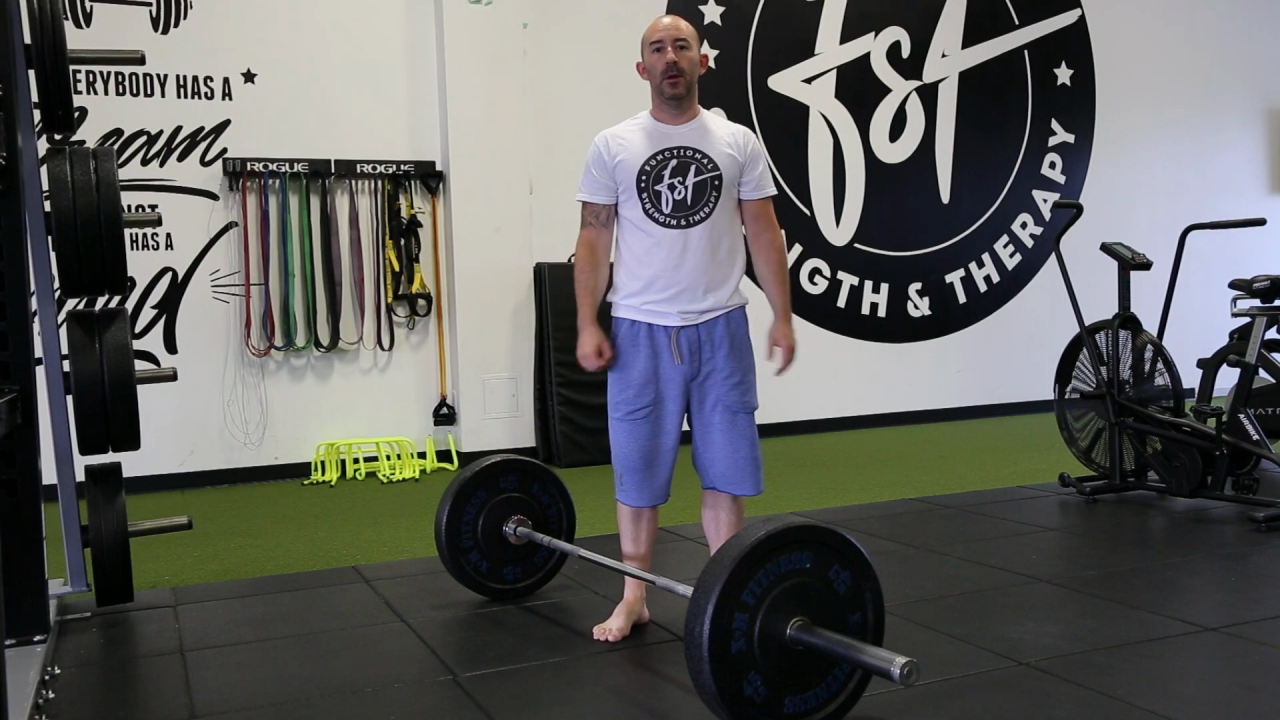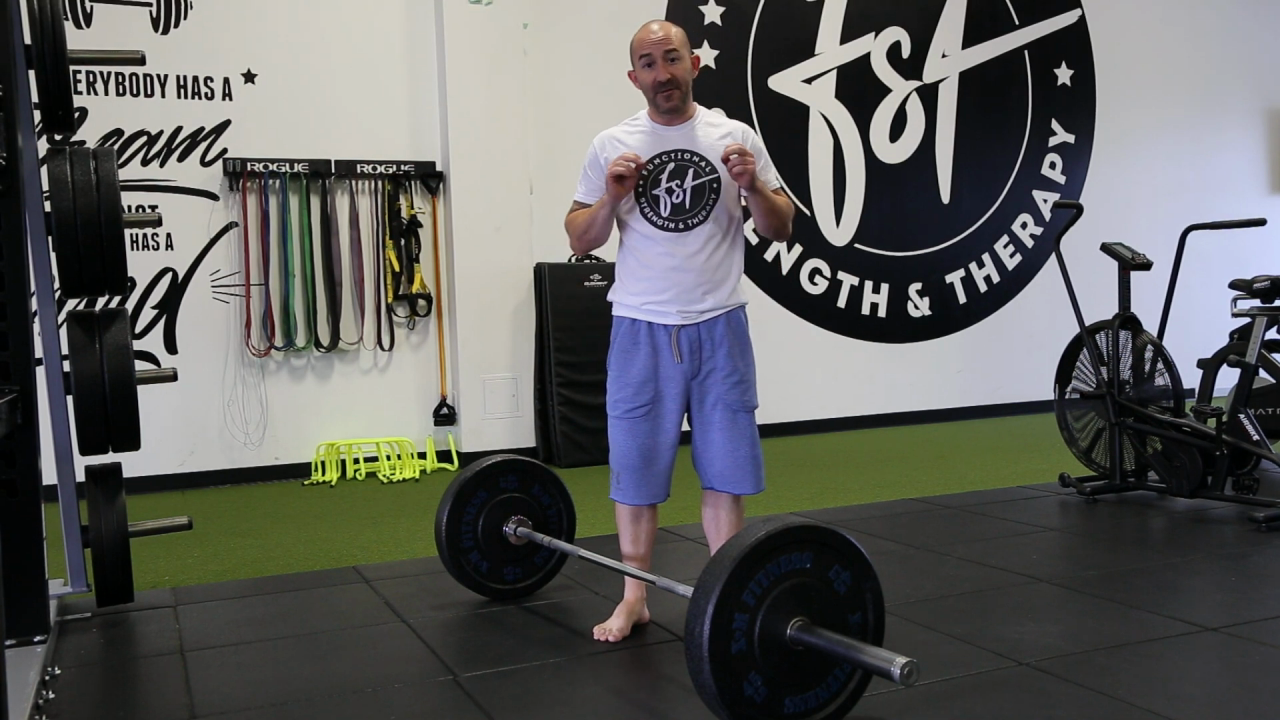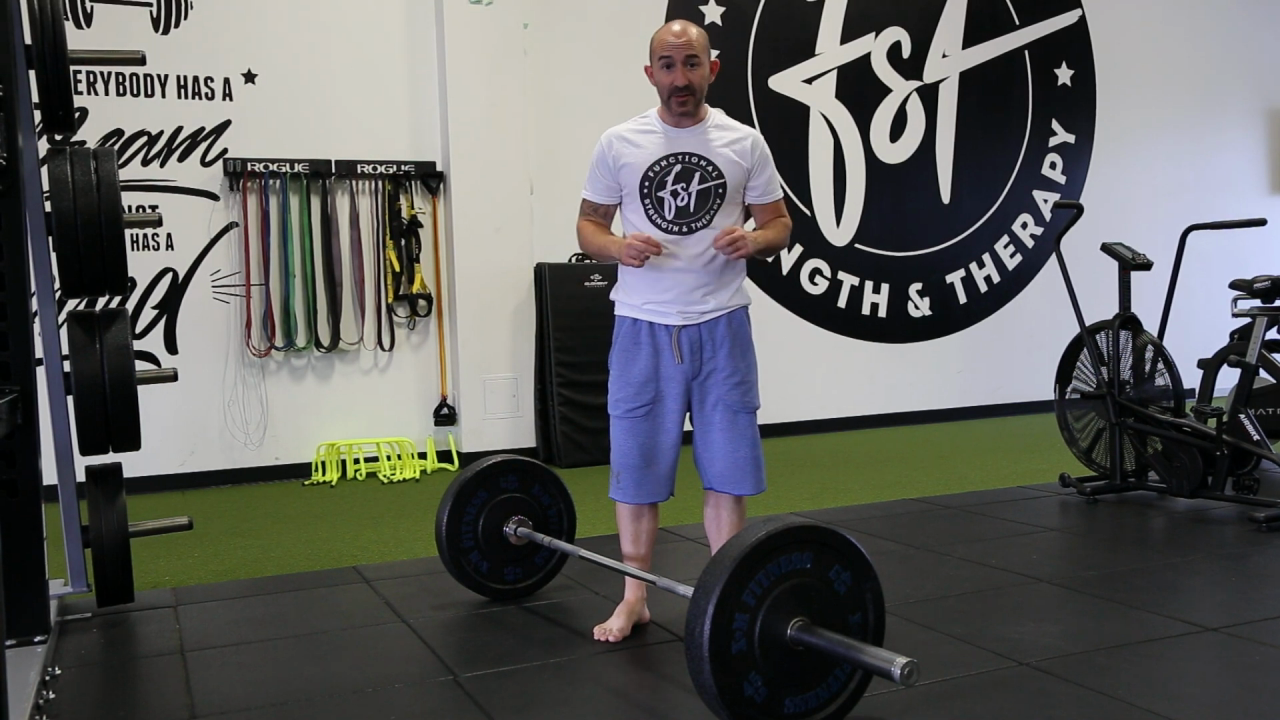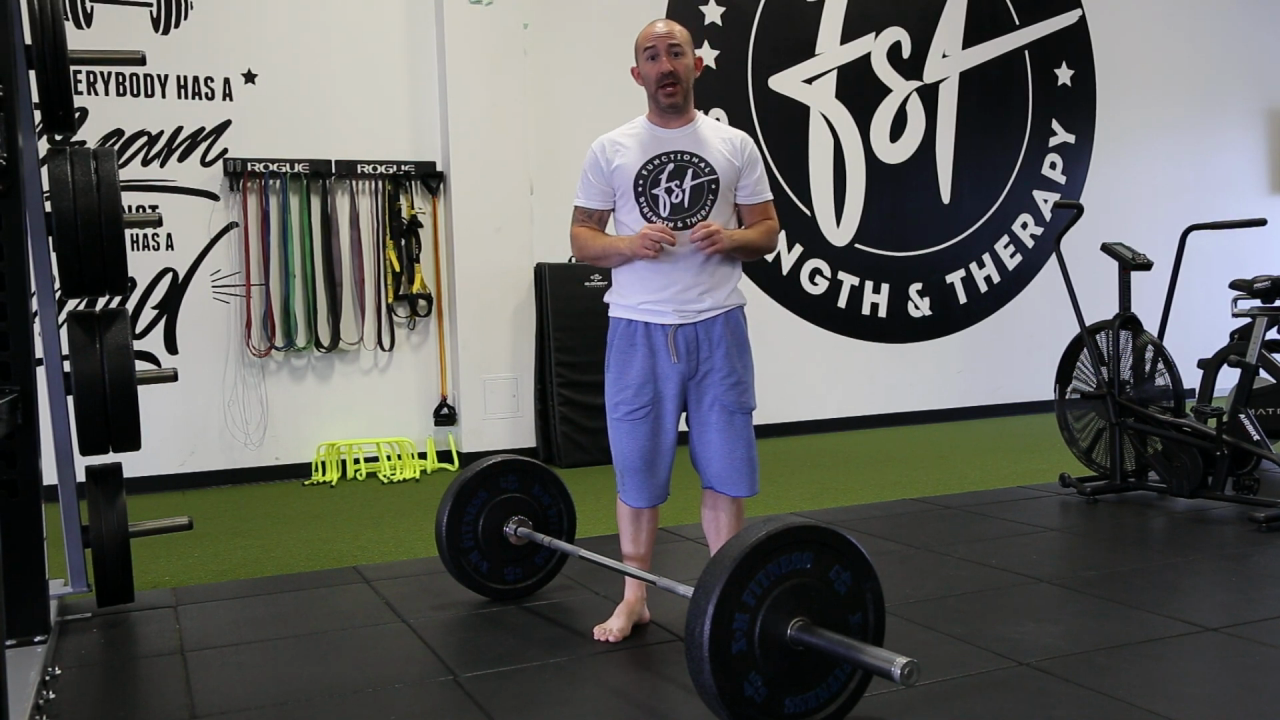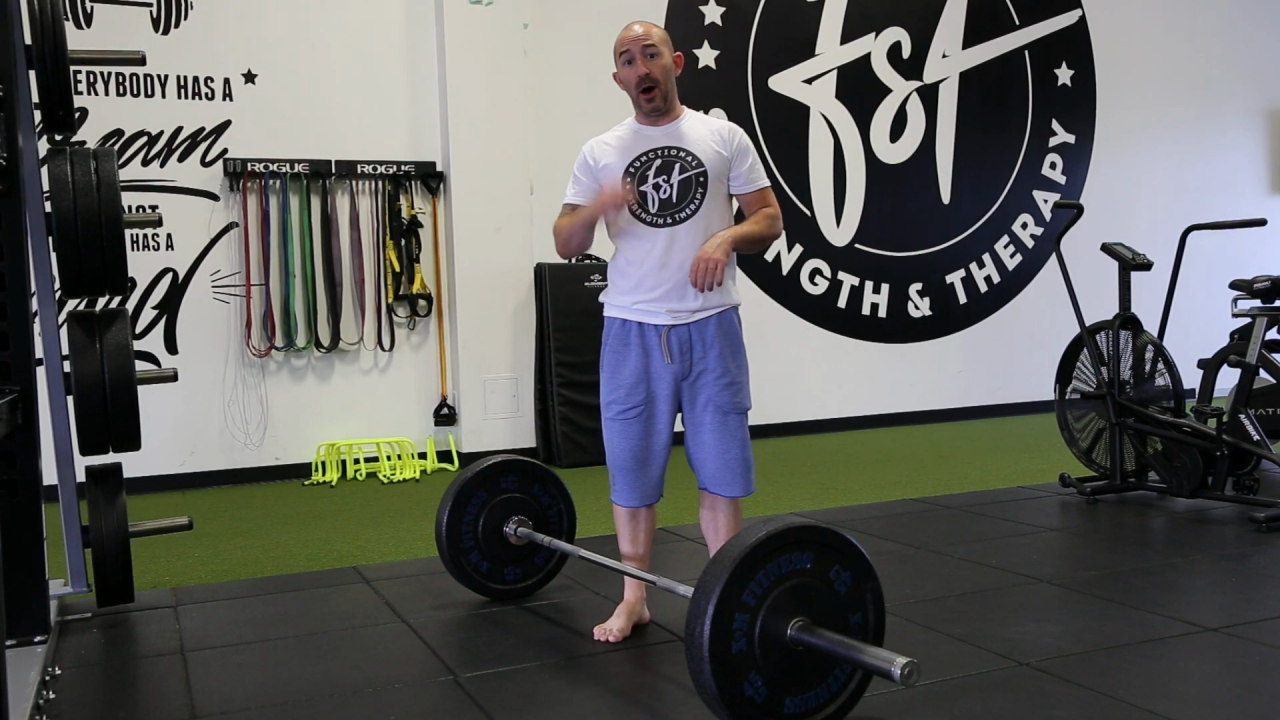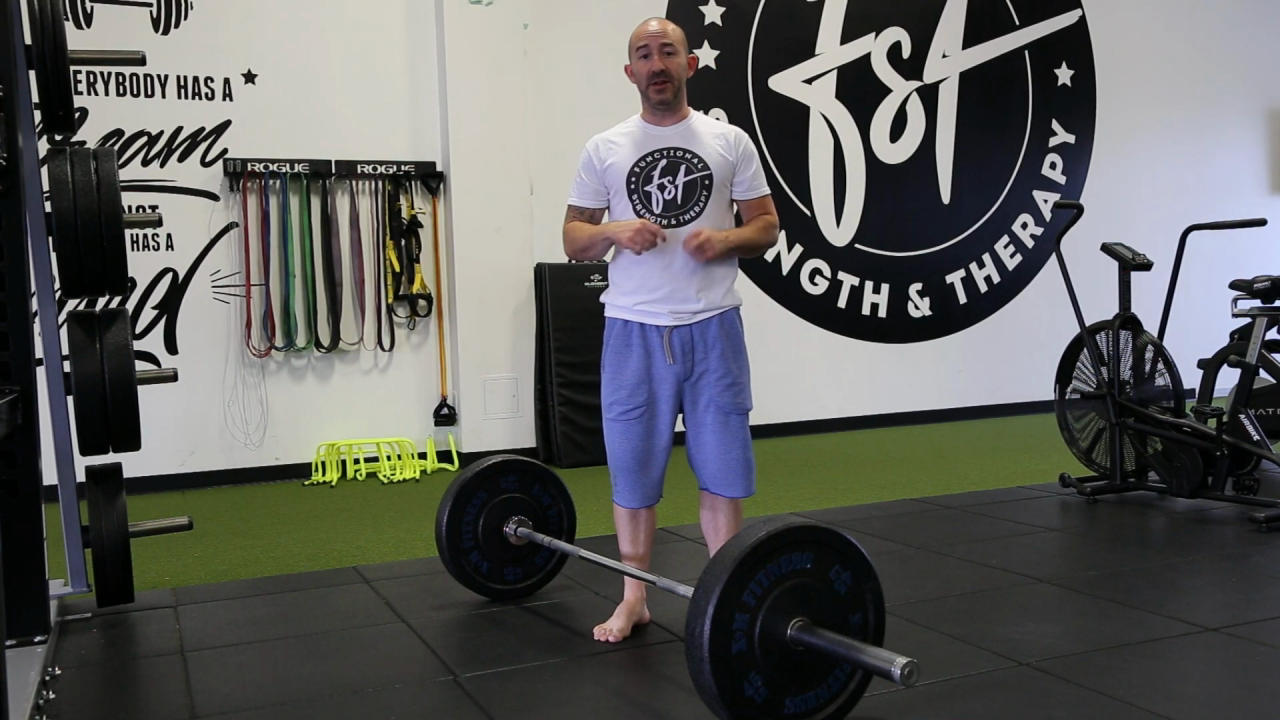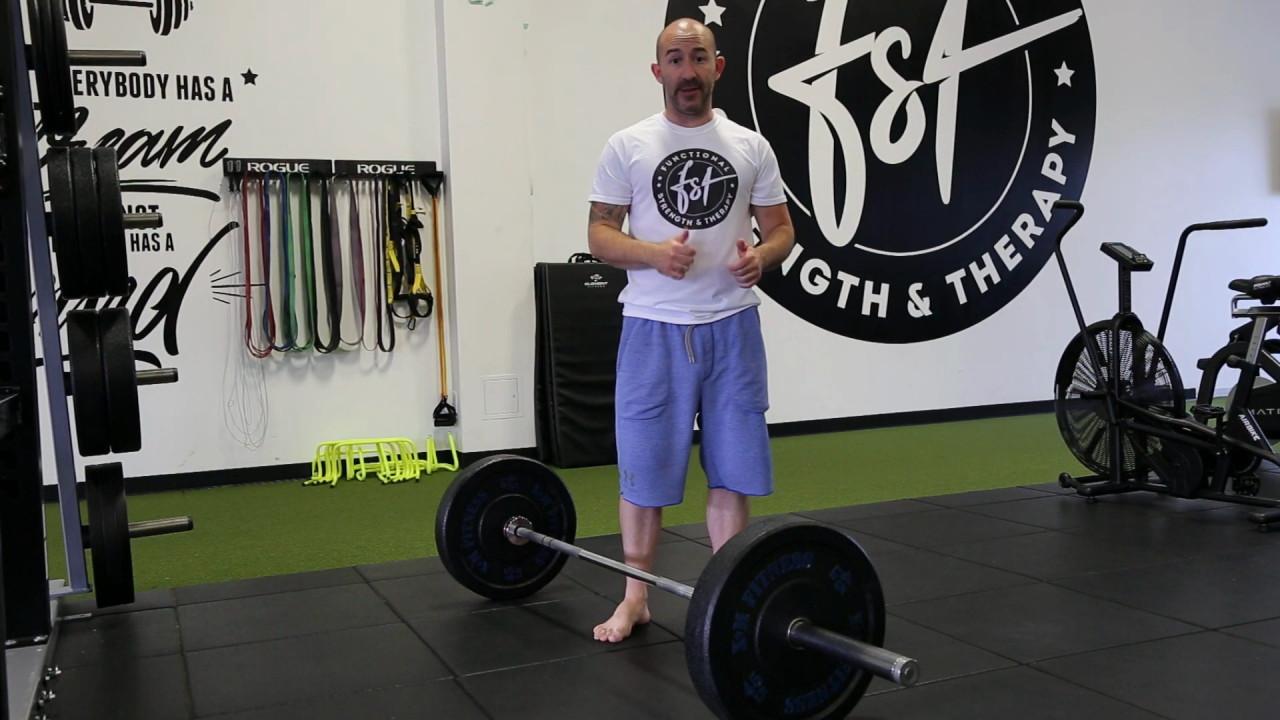
dt=0.7s
person 1, frame 1
left shoulder: (737, 142)
right shoulder: (612, 145)
left elbow: (764, 232)
right elbow: (593, 238)
left wrist: (782, 316)
right wrist: (588, 325)
left hip: (720, 327)
right hip: (640, 331)
left knee: (725, 468)
right knee: (637, 468)
right ankle: (633, 598)
person 1, frame 2
left shoulder: (735, 136)
right shoulder: (611, 145)
left elbow: (781, 227)
right elbow: (579, 240)
left wrist: (752, 185)
right wrist: (611, 198)
left hip: (719, 326)
right hip: (641, 329)
left knee: (725, 465)
right knee: (635, 464)
right ankle: (634, 597)
person 1, frame 3
left shoulder: (744, 143)
right shoulder: (619, 143)
left elbow: (778, 222)
right elbow: (588, 223)
left wrist: (753, 240)
right wrist: (617, 247)
left hip: (720, 326)
right hip: (642, 327)
left knee: (727, 466)
right knee: (636, 464)
right ankle: (634, 598)
person 1, frame 4
left shoulder: (735, 145)
right shoulder: (609, 150)
left elbow: (768, 232)
right elbow: (581, 240)
left wrist: (731, 239)
right wrist: (626, 244)
left hip: (717, 326)
right hip: (638, 331)
left knee: (724, 467)
right knee: (637, 467)
right ankle: (635, 597)
person 1, frame 5
left shoulder: (725, 137)
right shoulder: (599, 151)
left elbow: (769, 219)
right elbow: (565, 244)
left wrist: (727, 238)
right wrist: (593, 211)
left hip: (710, 325)
right hip: (633, 329)
left knee: (721, 465)
right knee: (632, 464)
right ankle: (634, 597)
person 1, frame 6
left shoulder: (729, 141)
right shoulder: (604, 149)
left elbow: (767, 224)
right elbow: (573, 239)
left wrist: (726, 239)
right wrist: (614, 232)
left hip: (712, 327)
right hip: (633, 330)
left knee: (721, 466)
right knee: (632, 465)
right ankle: (634, 597)
person 1, frame 7
left shoulder: (751, 146)
right shoulder: (627, 146)
left elbow: (781, 228)
right elbow: (599, 235)
left wrist: (761, 257)
right wrist: (653, 253)
left hip: (731, 327)
right hip: (653, 329)
left knee: (732, 468)
right knee: (644, 465)
right ankle: (635, 598)
